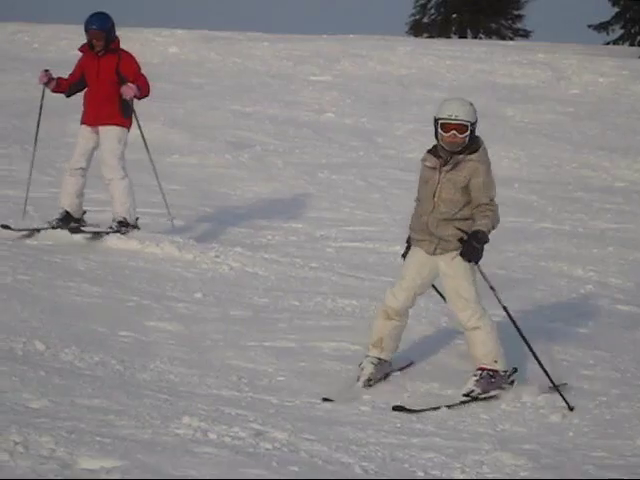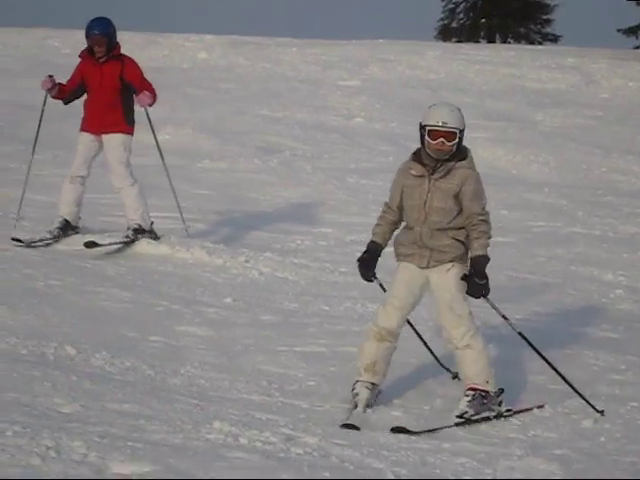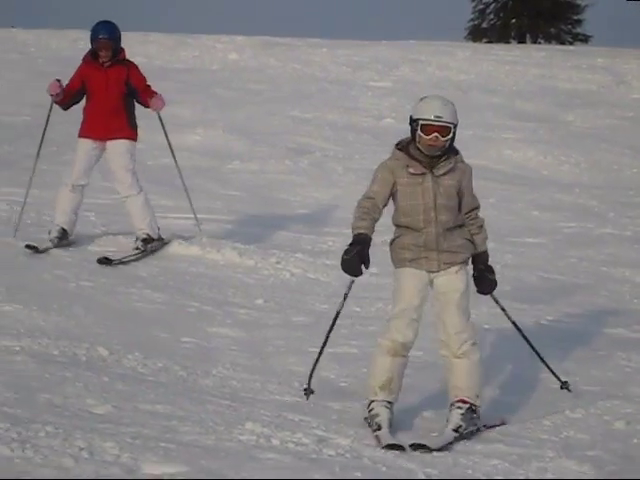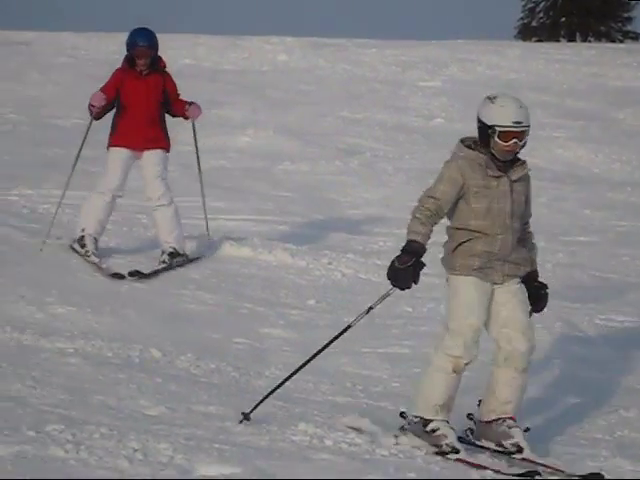
dt=0.3s
person 1, frame 1
left shoulder: (476, 166)
right shoulder: (429, 162)
left elbow: (487, 209)
left wrist: (477, 238)
right wrist: (411, 242)
left hip: (454, 248)
right hip: (424, 245)
left knee: (467, 307)
right knee: (396, 299)
left ankle: (493, 368)
right ankle: (378, 357)
person 1, frame 2
left shoulder: (465, 174)
right shoulder: (408, 170)
left elbow: (479, 222)
right elbow: (391, 212)
left wrist: (478, 265)
right wrist: (373, 249)
left hip: (449, 260)
right hip: (411, 257)
left knee: (458, 323)
right knee: (388, 318)
left ankle: (482, 389)
right ankle: (367, 380)
person 1, frame 3
left shoulder: (459, 169)
right shoulder: (394, 165)
left elbow: (472, 216)
right elbow: (369, 206)
left wrist: (482, 260)
right wrist: (359, 241)
left hip: (453, 260)
right hip: (410, 259)
left knee: (458, 332)
right knee: (402, 328)
left ankle: (464, 403)
right ankle: (379, 399)
person 1, frame 4
left shoulder: (520, 176)
right shoulder: (462, 165)
right elbow: (429, 208)
left wrist: (531, 276)
right wrist: (412, 251)
left hip: (508, 274)
right hip: (468, 268)
left knee: (518, 343)
right knee: (461, 343)
left ankle: (496, 419)
right ankle: (429, 417)
person 2, frame 1
left shoulder: (123, 58)
right shoulder: (87, 58)
left elbow: (143, 85)
right elbow: (73, 84)
left wrist: (134, 89)
right wrist: (52, 82)
left hip: (115, 122)
right hip: (89, 121)
left knee: (113, 168)
right knee: (76, 165)
left ankle: (125, 219)
right ankle: (72, 212)
person 2, frame 2
left shoulder: (125, 64)
right shoulder: (85, 64)
left elbow: (146, 88)
right elbow: (71, 91)
left wrist: (146, 97)
right wrist: (54, 89)
left hip: (118, 129)
right hip: (90, 128)
left knee: (121, 175)
right knee: (77, 172)
left ankle: (141, 225)
right ankle: (68, 220)
person 2, frame 3
left shoulder: (128, 68)
right shoulder: (86, 68)
left elbow: (143, 92)
right elbow: (69, 99)
left wrist: (154, 100)
right wrist: (58, 94)
left hip: (121, 135)
right hip: (90, 134)
left knee: (127, 183)
right knee: (76, 179)
left ankle: (149, 233)
right ankle: (61, 227)
person 2, frame 4
left shoulder: (162, 77)
right shoulder: (121, 75)
left elbow: (173, 103)
right elbow: (101, 109)
left wrist: (188, 109)
right wrist: (96, 105)
left hip: (154, 144)
right hip: (122, 143)
left knee: (159, 193)
right knee: (109, 188)
left ankle: (174, 247)
right ankle: (87, 236)
